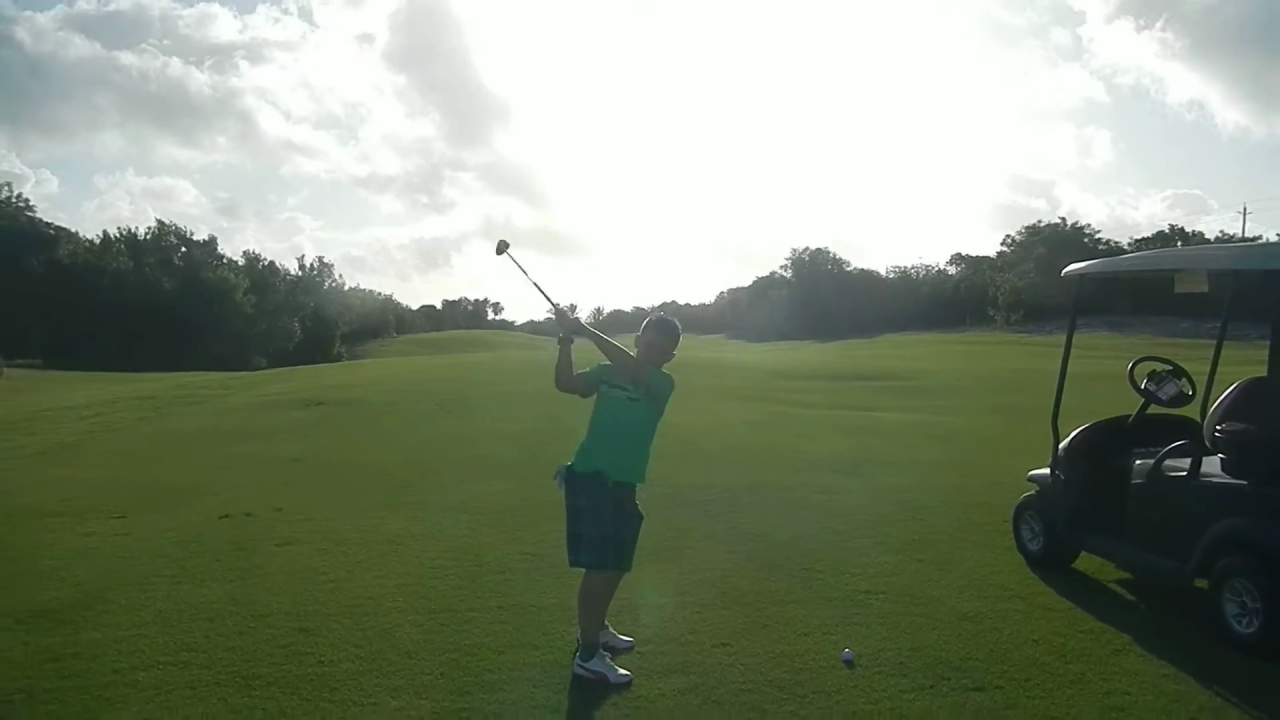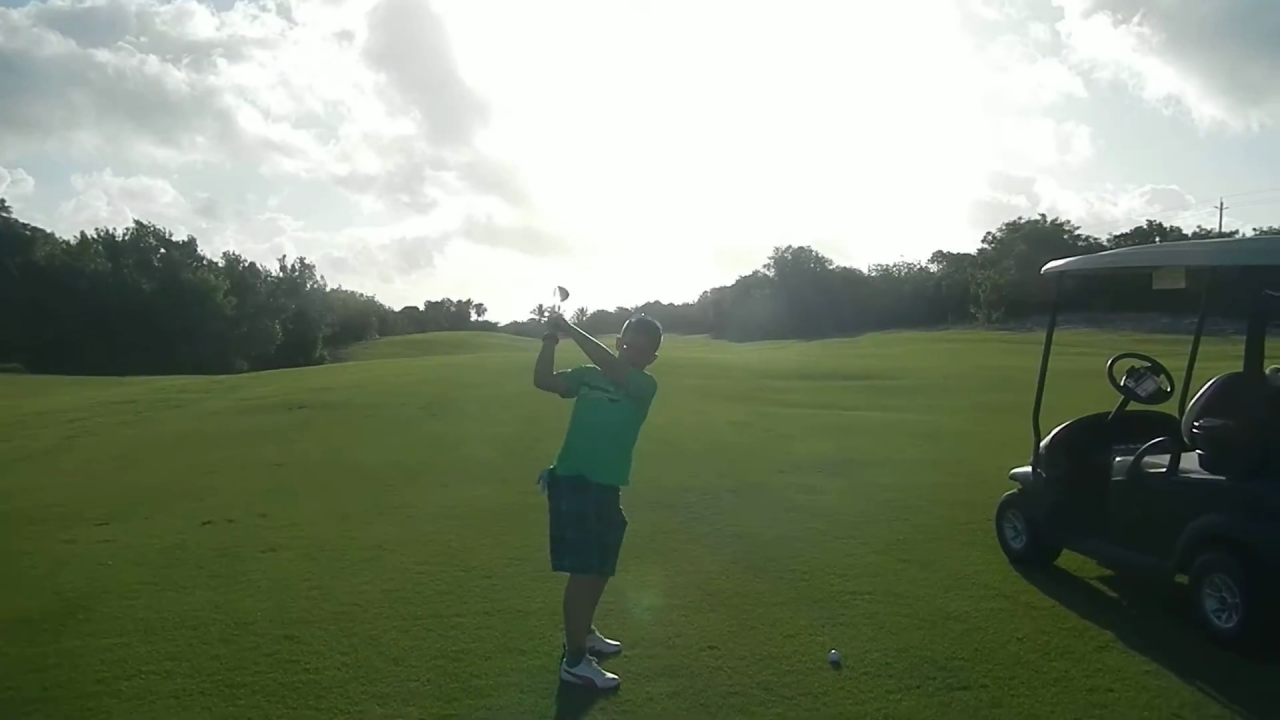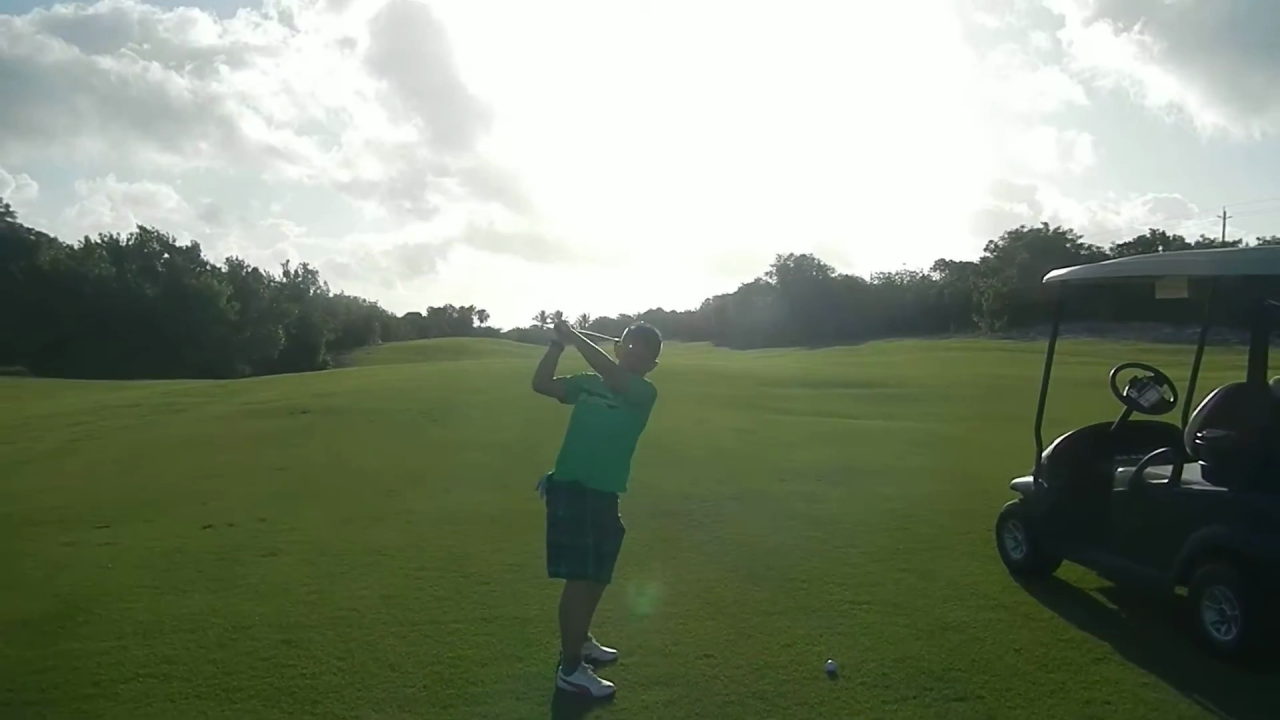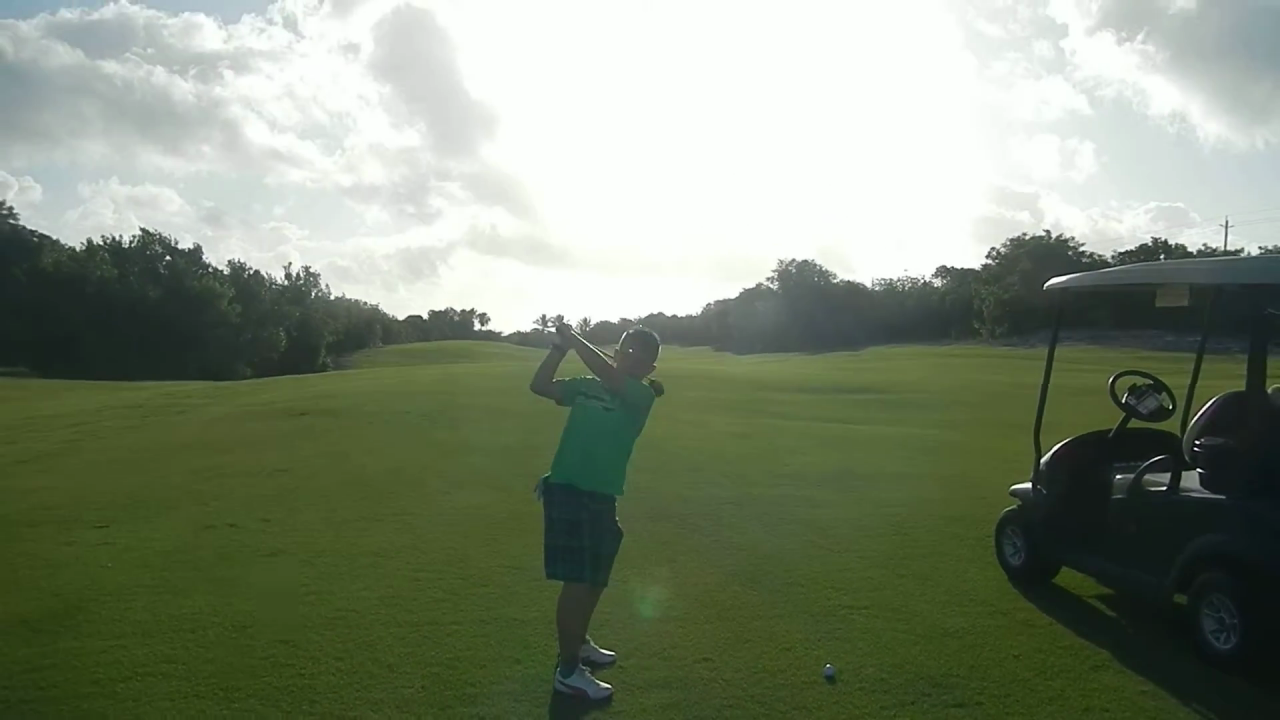
dt=0.1s
person 1, frame 1
left shoulder: (663, 385)
right shoulder: (607, 373)
left elbow: (631, 367)
right elbow: (566, 383)
left wrist: (587, 332)
right wrist: (566, 341)
left hip: (623, 483)
right hip: (590, 478)
left knee: (616, 564)
right knee: (598, 566)
left ankle: (597, 628)
right ankle: (588, 655)
person 1, frame 2
left shoulder: (644, 386)
right shoulder: (587, 375)
left elbow: (612, 367)
right elbow: (544, 381)
left wrist: (572, 331)
right wrist: (551, 340)
left hip: (606, 487)
right hip: (572, 482)
left knee: (600, 569)
right knee: (583, 570)
left ankle: (583, 633)
right ankle: (574, 660)
person 1, frame 3
left shoulder: (644, 393)
right shoulder: (587, 382)
left elbow: (610, 371)
right elbow: (541, 384)
left wrist: (573, 336)
right wrist: (559, 343)
left hip: (604, 493)
right hip: (569, 488)
left knee: (597, 576)
right knee: (579, 578)
left ankle: (580, 640)
right ankle: (570, 667)
person 1, frame 4
left shoulder: (642, 396)
right shoulder: (585, 386)
left elbow: (609, 375)
right elbow: (540, 385)
left wrist: (574, 340)
right wrist: (561, 347)
left hip: (601, 496)
right hip: (566, 490)
left knee: (595, 579)
right knee: (576, 580)
left ankle: (578, 642)
right ankle: (568, 670)
